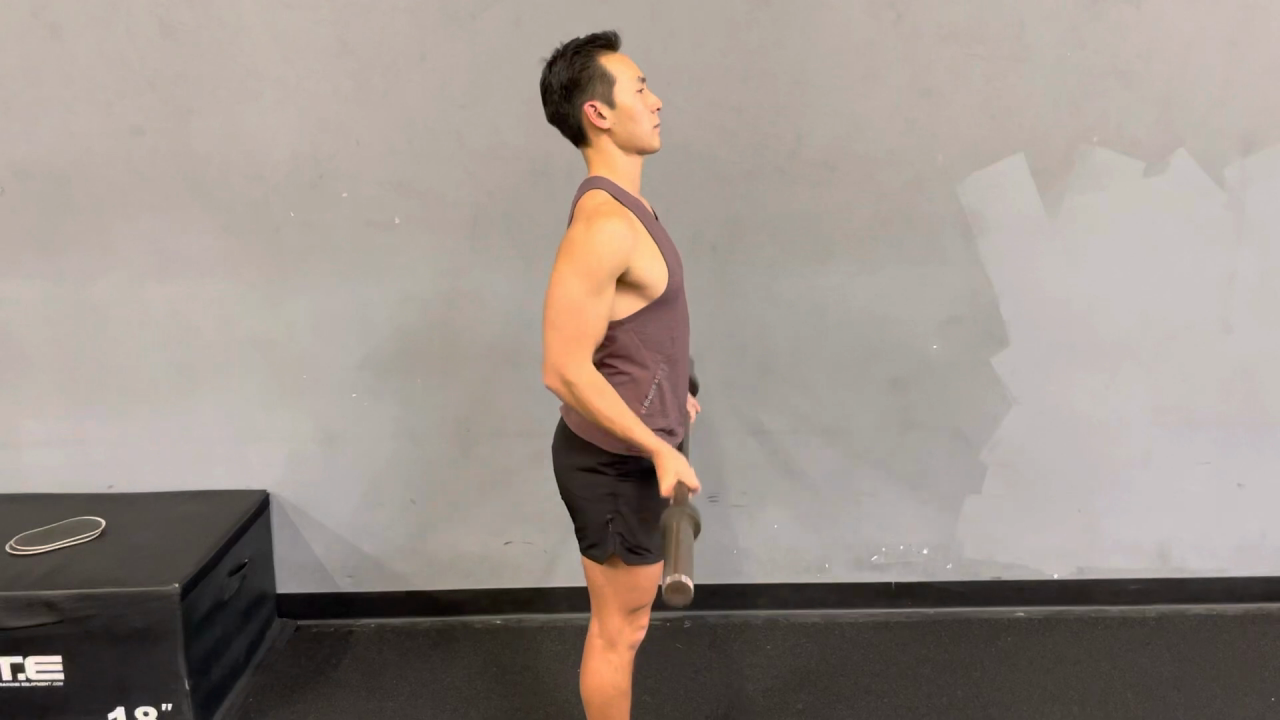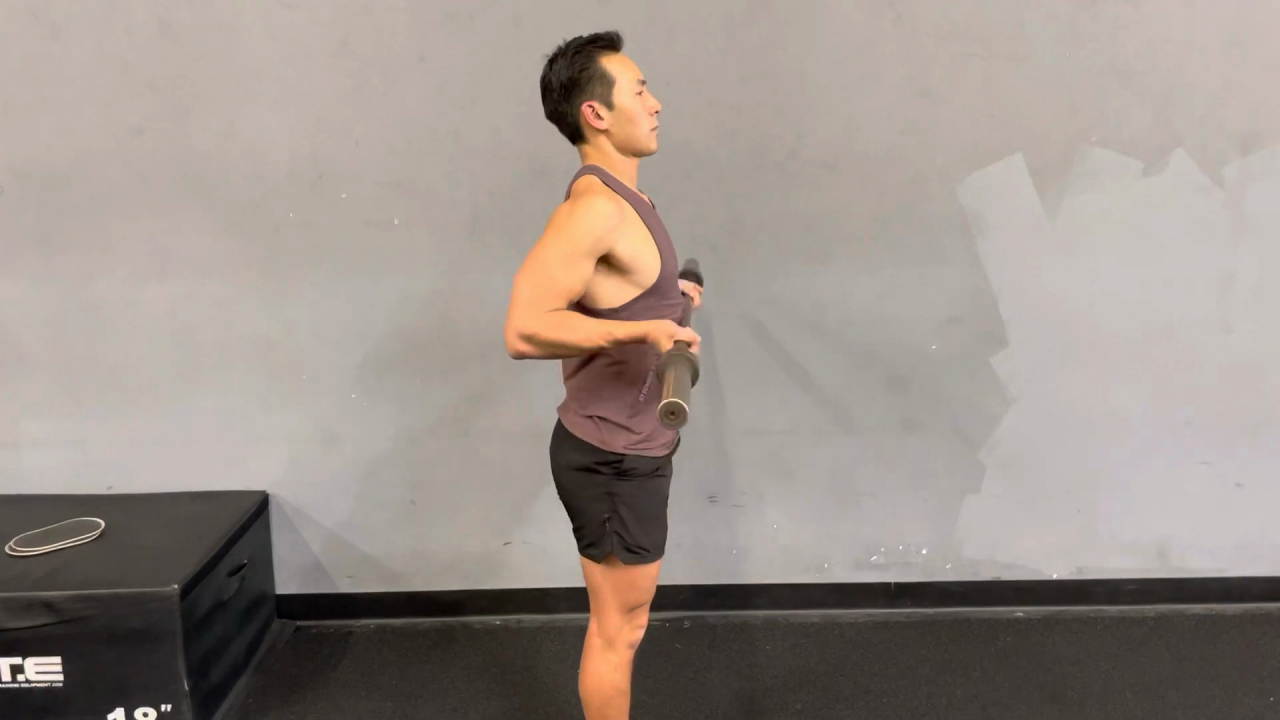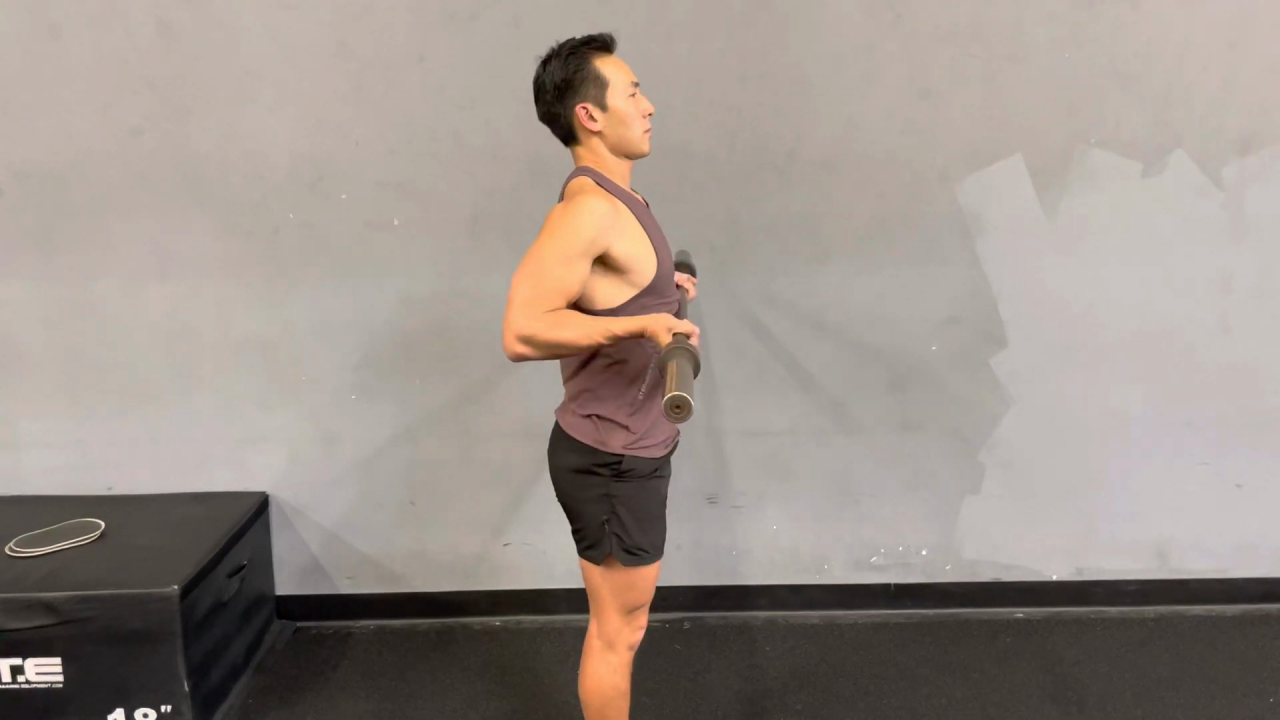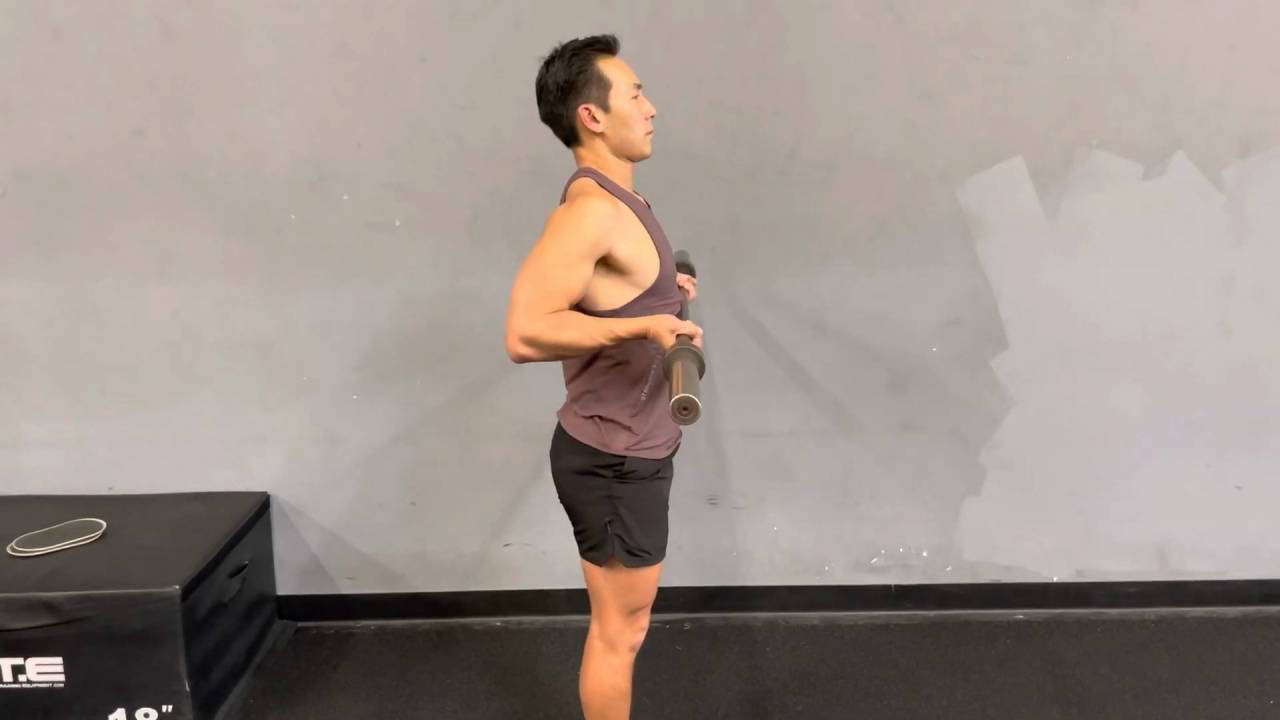
dt=0.5s
person 1, frame 1
left shoulder: (622, 206)
right shoulder: (604, 224)
right elbow: (566, 369)
left wrist: (672, 392)
right wrist: (659, 450)
left hip: (627, 449)
right hip: (616, 461)
left knee: (622, 624)
right knee: (619, 629)
person 1, frame 2
left shoulder: (620, 197)
right shoulder: (596, 207)
right elbow: (524, 328)
left wrist: (667, 294)
right wrist: (643, 330)
left hip: (627, 447)
right hip: (612, 456)
left knee: (621, 622)
right knee: (618, 628)
person 1, frame 3
left shoulder: (615, 199)
right shoulder: (589, 208)
right elbow: (523, 330)
left wrist: (661, 285)
right wrist: (642, 324)
left hip: (628, 448)
right hip: (611, 457)
left knee: (619, 624)
right knee: (618, 630)
person 1, frame 4
left shoulder: (616, 199)
right shoulder: (592, 209)
right elbow: (525, 332)
left wrist: (662, 287)
right wrist: (646, 325)
left hip: (630, 448)
right hip: (613, 458)
left knee: (621, 625)
right knee: (620, 631)
